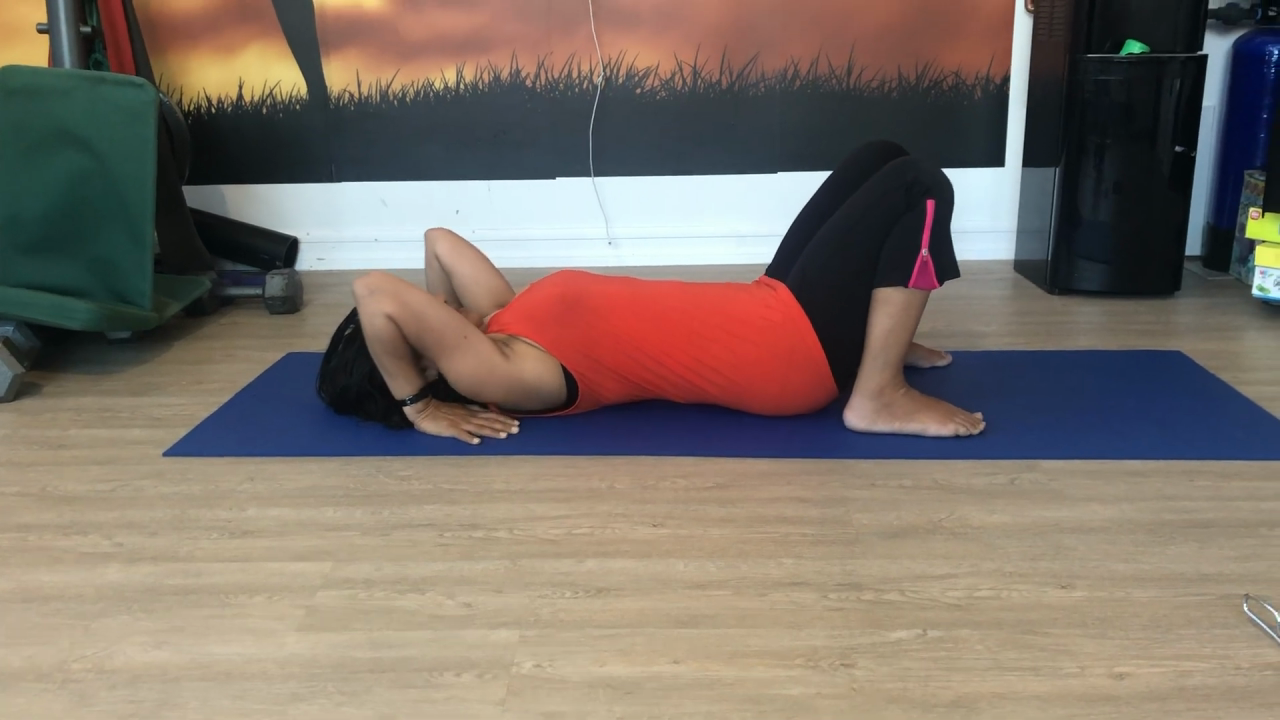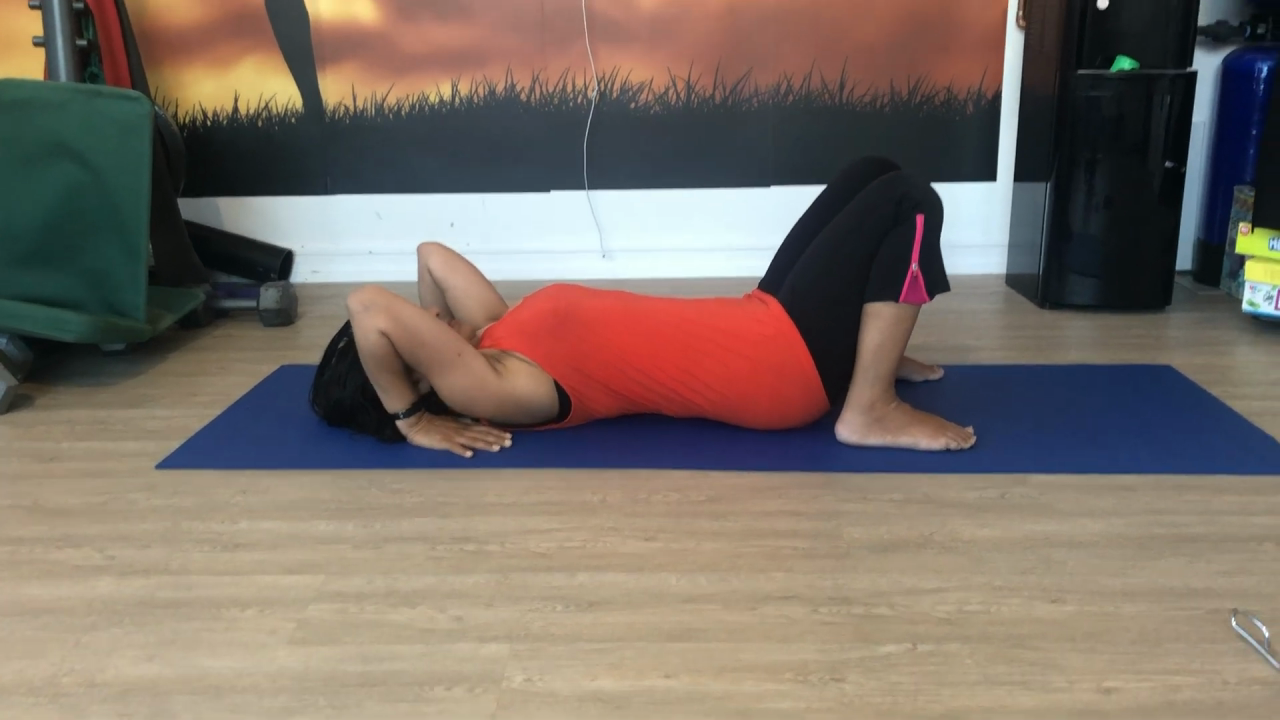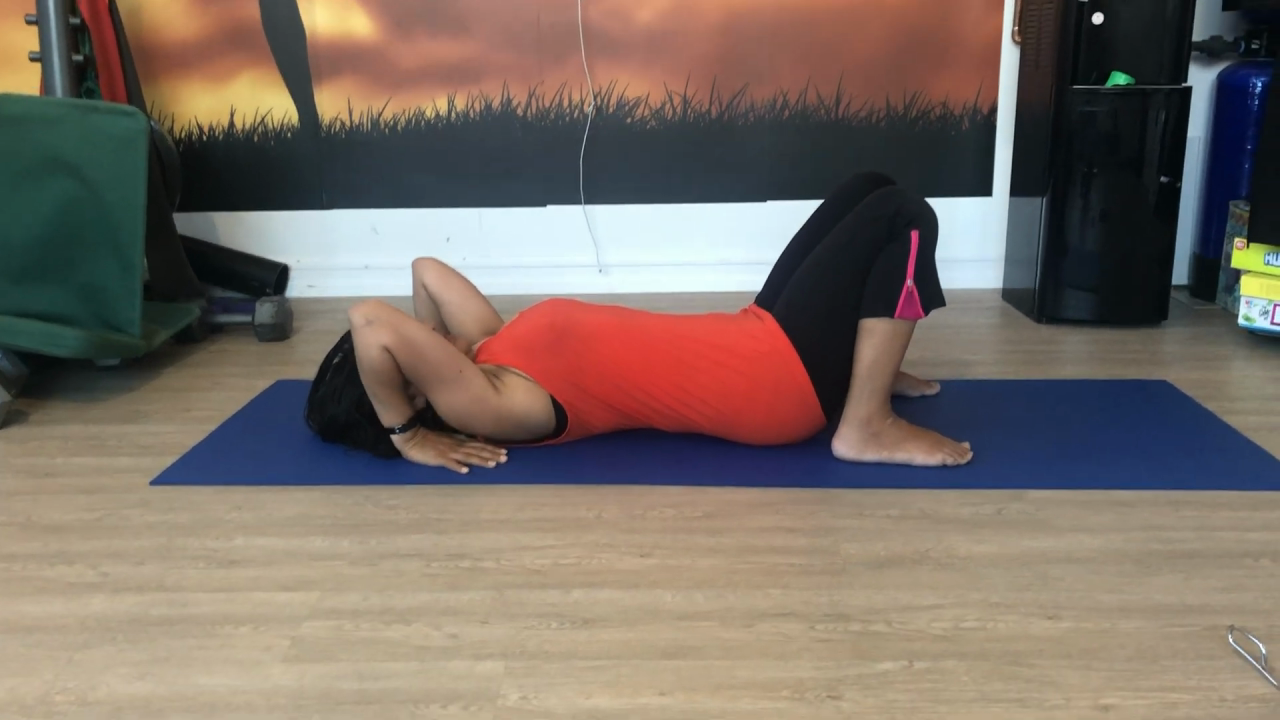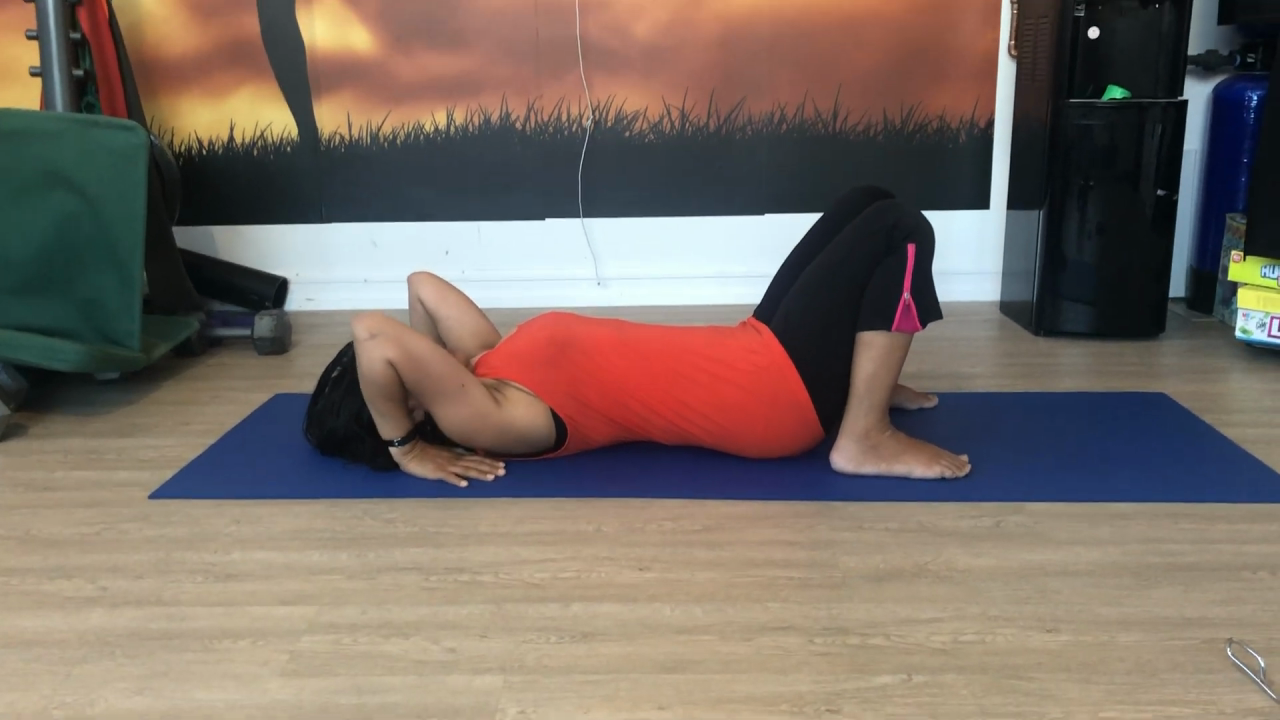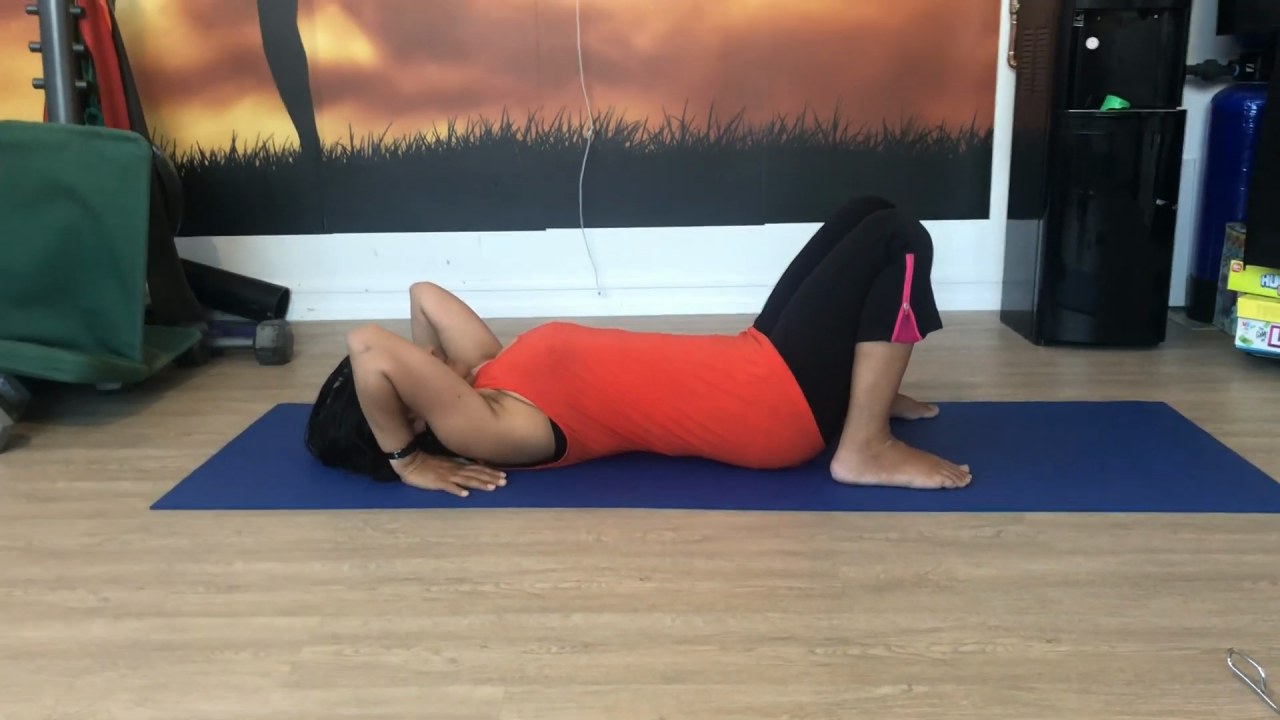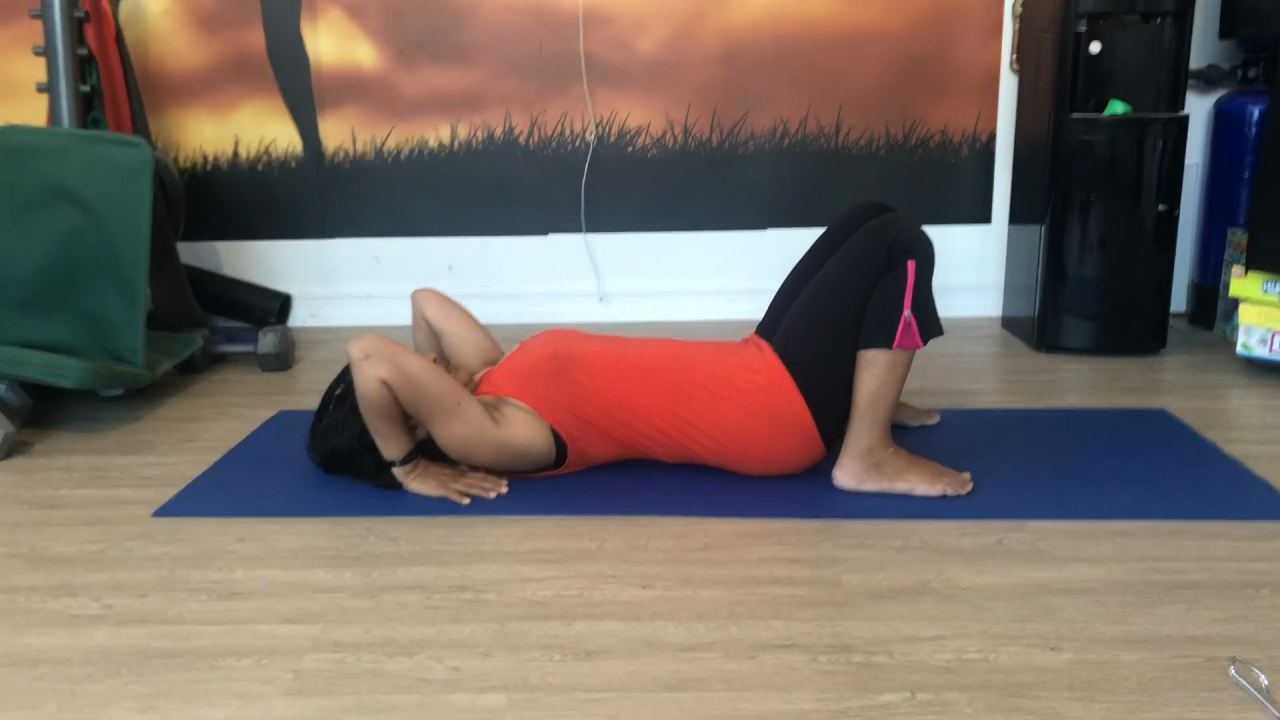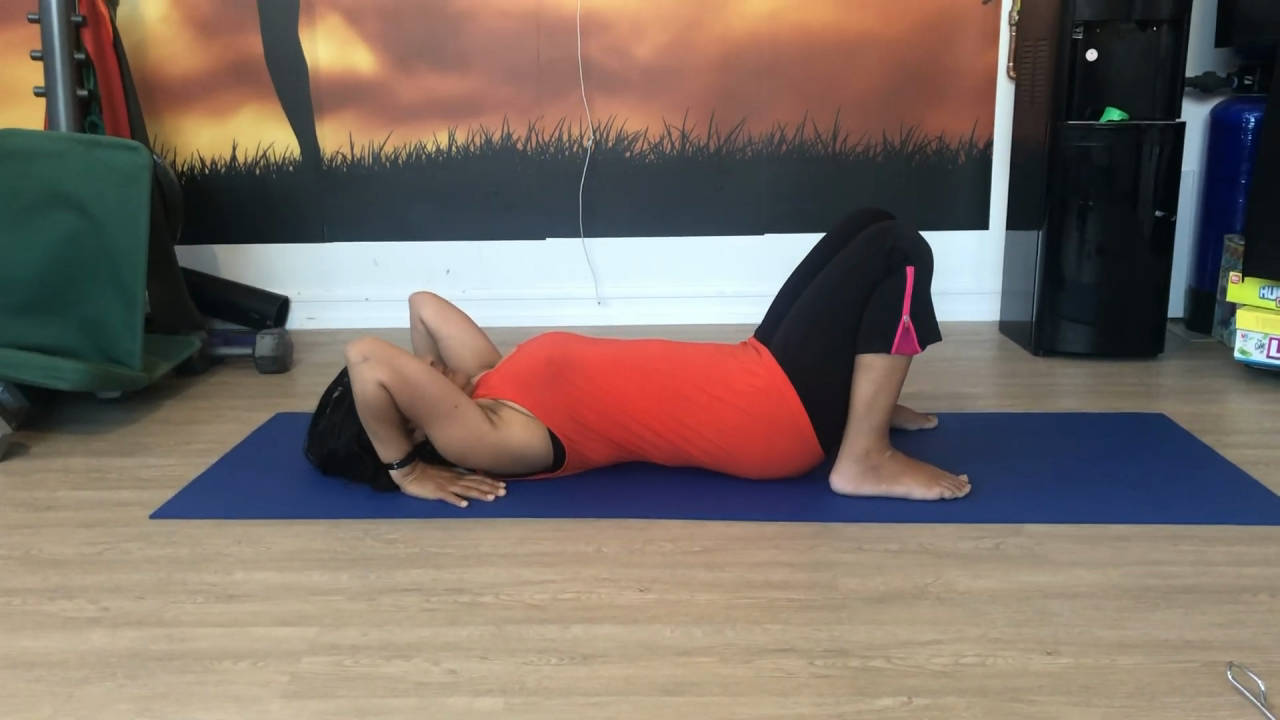
dt=0.2s
person 1, frame 1
left shoulder: (498, 324)
right shoulder: (494, 374)
left elbow: (439, 238)
right wrist: (421, 407)
left hip: (770, 313)
right hip: (789, 357)
left knee: (883, 160)
right knee: (921, 186)
left ankle: (880, 336)
right ankle: (880, 397)
person 1, frame 2
left shoulder: (490, 339)
right shoulder: (491, 388)
left elbow: (433, 253)
right wrist: (412, 420)
left hip: (761, 326)
right hip: (780, 371)
left knee: (875, 176)
right knee: (908, 201)
left ankle: (872, 350)
right ankle: (870, 410)
person 1, frame 3
left shoulder: (486, 353)
right shoulder: (490, 406)
left elbow: (427, 269)
right elbow: (369, 320)
right wrist: (408, 436)
left hip: (756, 342)
right hip: (776, 387)
left knee: (871, 191)
right knee: (903, 216)
left ankle: (868, 367)
right ankle: (867, 427)
person 1, frame 4
left shoulder: (486, 366)
right shoulder: (487, 419)
left elbow: (422, 283)
right wrist: (408, 450)
left hip: (756, 354)
right hip: (775, 399)
left knee: (869, 204)
right knee: (899, 229)
left ankle: (867, 381)
right ankle: (867, 440)
person 1, frame 5
left shoulder: (485, 375)
right shoulder: (485, 428)
left elbow: (424, 293)
right wrist: (408, 461)
left hip: (755, 365)
right hip: (773, 409)
left knee: (868, 214)
right knee: (897, 239)
left ankle: (866, 390)
right ankle: (866, 449)
person 1, frame 6
left shoulder: (486, 385)
right shoulder: (488, 436)
left elbow: (426, 300)
right wrist: (409, 469)
left hip: (756, 370)
right hip: (777, 415)
left knee: (871, 220)
right knee: (898, 244)
left ankle: (868, 399)
right ankle: (867, 457)
person 1, frame 7
left shoulder: (485, 386)
right shoulder: (485, 440)
left elbow: (424, 303)
right wrist: (408, 471)
left hip: (755, 373)
right hip: (774, 420)
left knee: (870, 227)
right knee: (899, 251)
left ankle: (866, 402)
right ankle: (864, 461)
